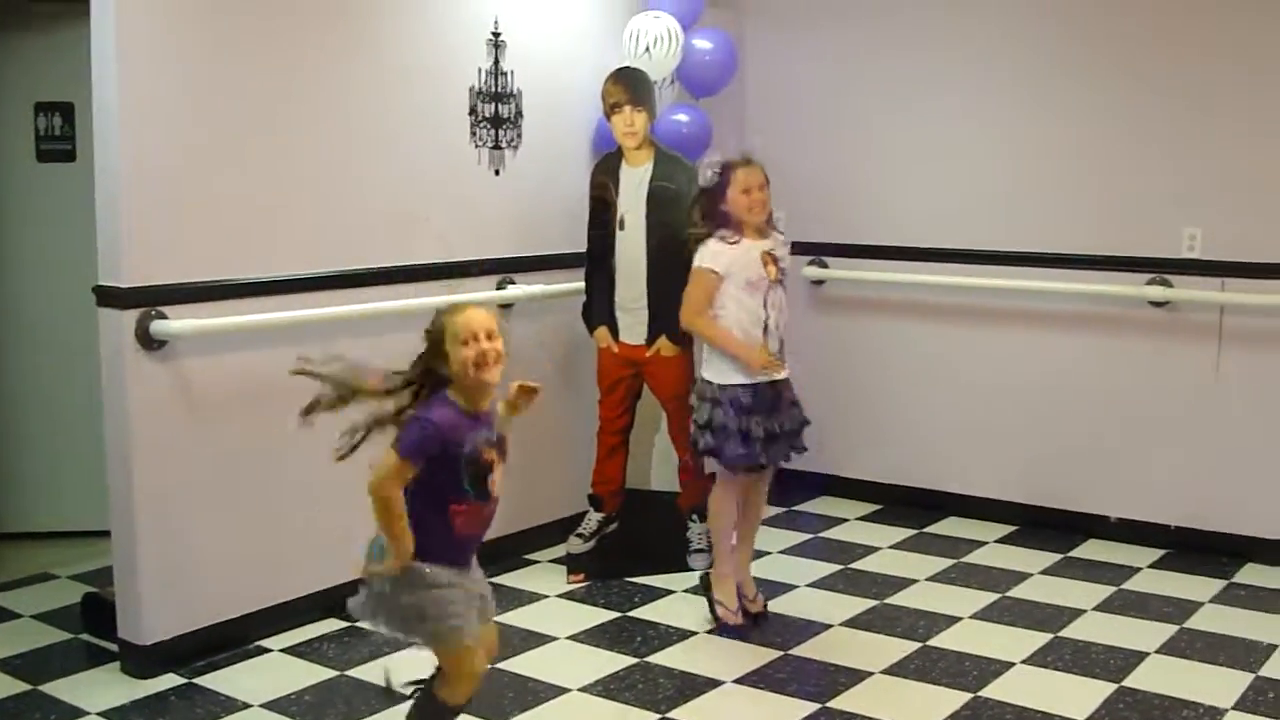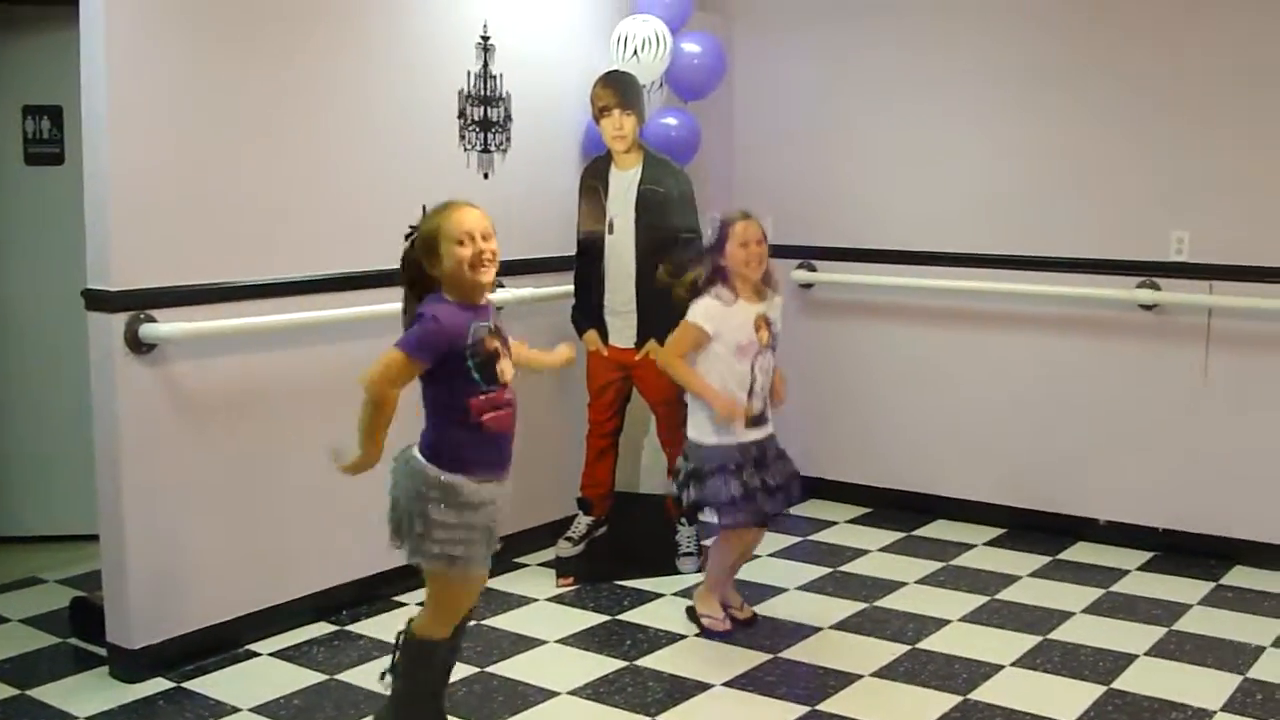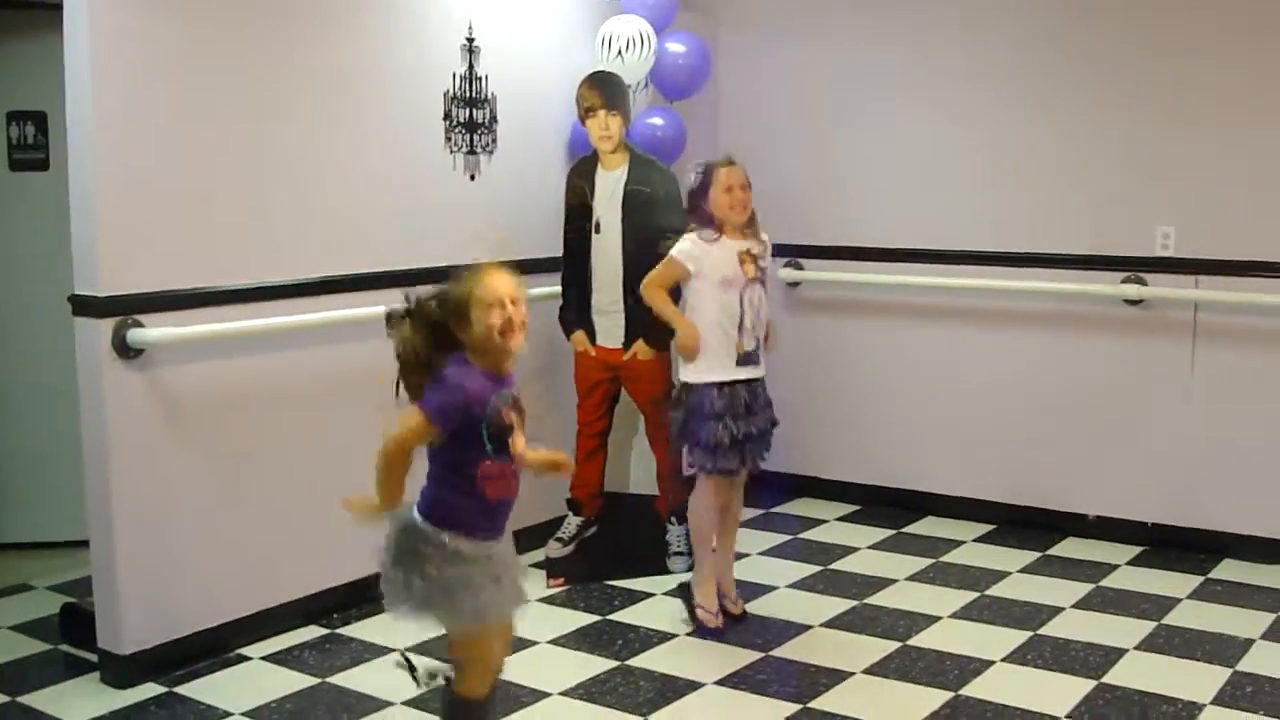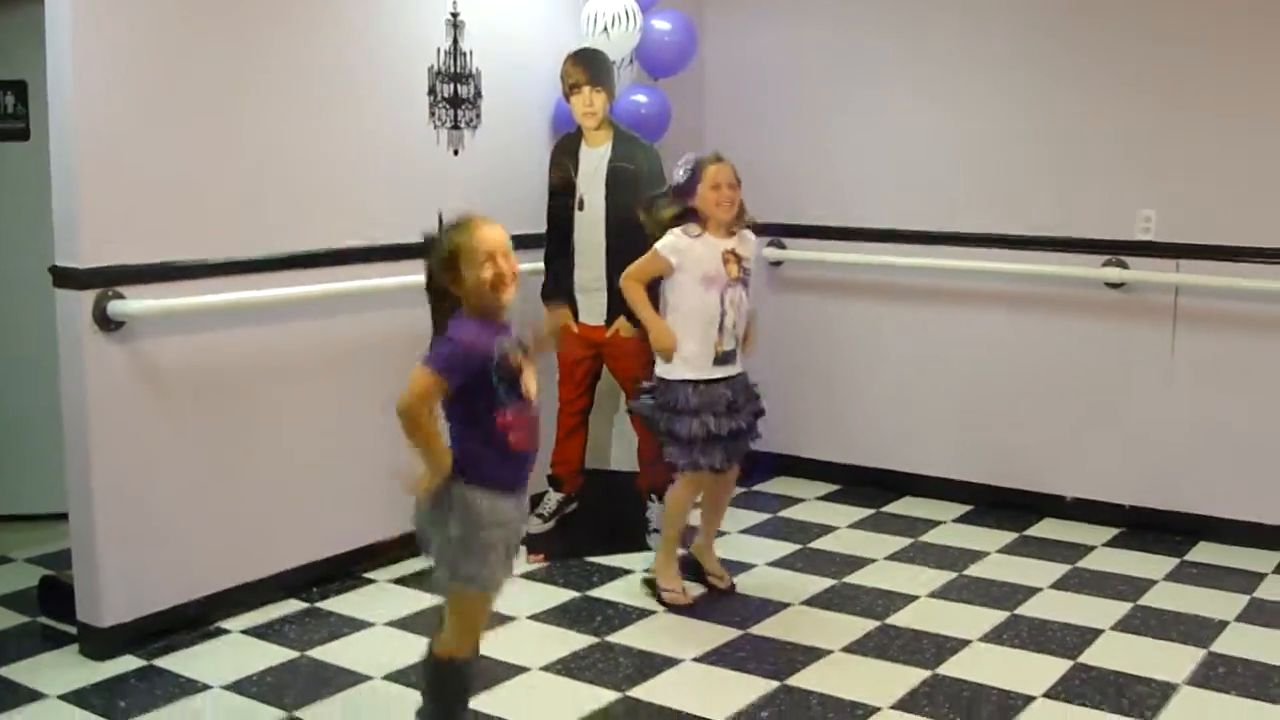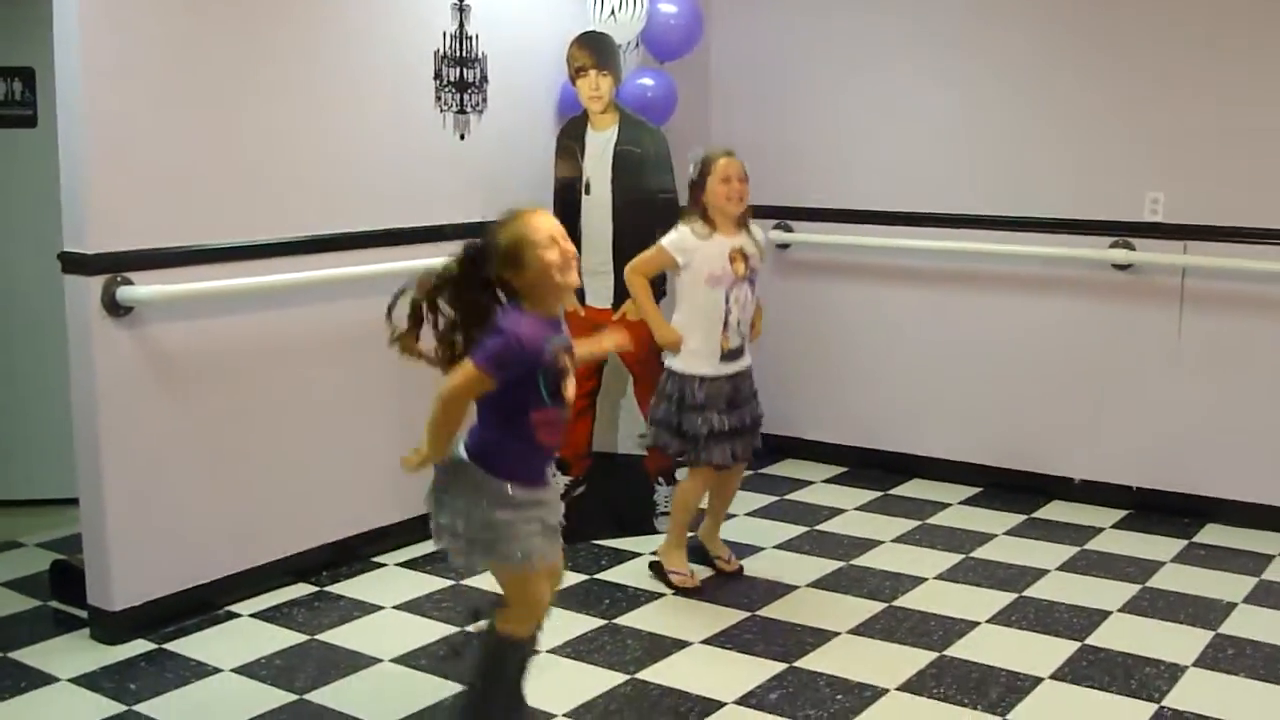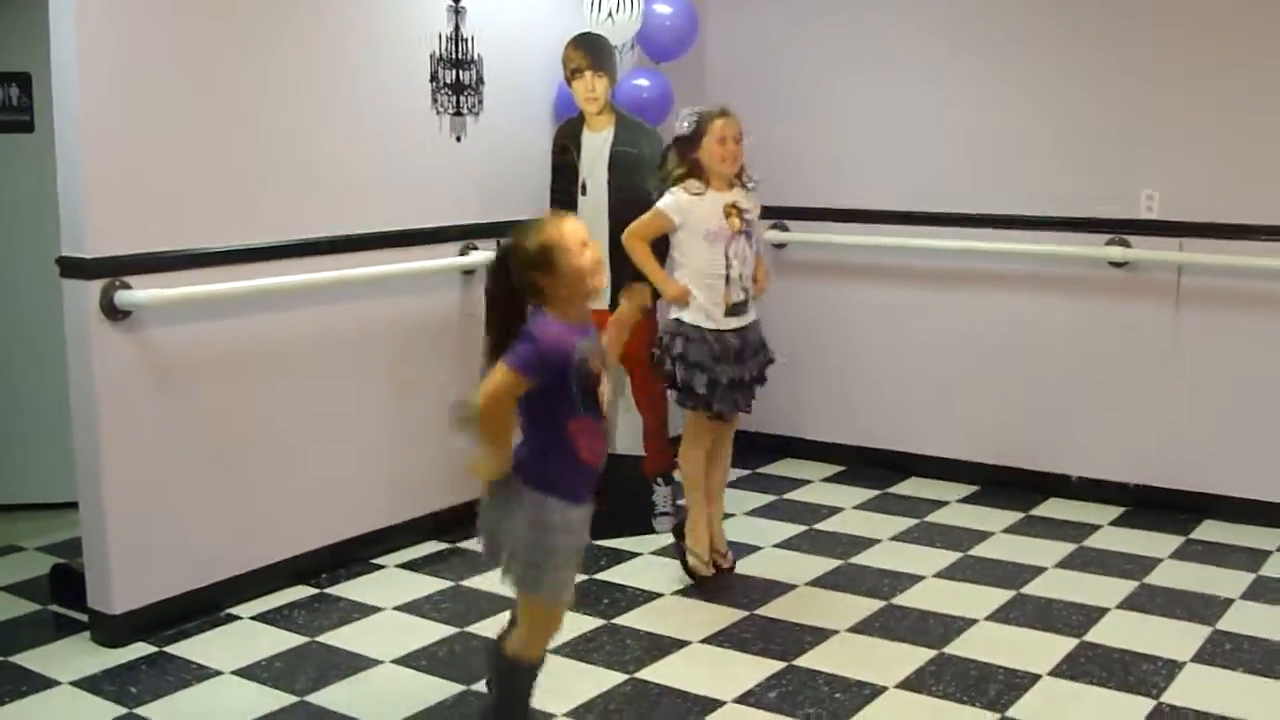
dt=0.2s
person 1, frame 1
left shoulder: (680, 176)
right shoulder: (603, 174)
left elbow: (697, 257)
right elbow: (595, 252)
left wrist: (677, 329)
right wrist: (595, 319)
left hip: (665, 333)
right hip: (614, 331)
left knee: (684, 430)
right knee: (611, 425)
left ankle: (695, 517)
right ankle: (603, 509)
person 1, frame 2
left shoulder: (670, 180)
right shoulder: (593, 177)
left elbow: (687, 262)
right elbow: (585, 255)
left wrist: (669, 334)
right wrist: (584, 323)
left hip: (655, 336)
right hip: (604, 335)
left knee: (673, 433)
right knee: (601, 429)
left ankle: (684, 521)
right ankle: (592, 513)
person 1, frame 3
left shoulder: (656, 179)
right shoulder: (579, 178)
right elbow: (572, 256)
left wrist: (655, 333)
right wrist: (571, 323)
left hip: (642, 337)
right hip: (591, 336)
left knee: (661, 432)
right knee: (590, 429)
left ankle: (675, 520)
right ankle: (582, 514)
person 1, frame 4
left shoulder: (640, 156)
right shoulder: (564, 153)
left elbow: (655, 237)
right elbow: (555, 232)
left wrist: (637, 310)
right wrist: (553, 299)
left hip: (624, 313)
right hip: (572, 312)
right knee: (570, 406)
left ankle: (654, 496)
right ankle: (562, 490)
person 1, frame 5
left shoulder: (646, 139)
right shoulder: (570, 137)
left elbow: (664, 220)
right elbow: (562, 215)
left wrist: (645, 291)
left hip: (631, 296)
right hip: (581, 295)
left knee: (649, 392)
right knee: (578, 391)
left ankle: (662, 480)
right ankle: (572, 473)
person 1, frame 6
left shoulder: (642, 139)
right shoulder: (565, 138)
right elbow: (558, 213)
left wrist: (642, 286)
left hip: (628, 292)
left knee: (648, 391)
left ankle: (660, 480)
person 2, frame 1
left shoulder: (482, 409)
right shoulder: (438, 420)
right elbow: (384, 482)
left wrist: (509, 409)
right wrist: (401, 551)
left hip: (455, 560)
right hip: (422, 567)
left knee: (485, 650)
right knee: (468, 670)
person 2, frame 2
left shoulder: (481, 309)
right shoulder: (440, 319)
right elbow: (380, 383)
left wrist: (548, 359)
right wrist: (370, 453)
left hip: (481, 483)
right hip: (448, 486)
left knee: (461, 604)
right knee: (446, 610)
person 2, frame 3
left shoulder: (501, 374)
right shoulder: (461, 383)
right elbow: (398, 443)
left wrist: (536, 458)
right wrist: (386, 503)
left hip: (483, 539)
right hip: (447, 542)
left knee: (497, 647)
right knee: (484, 661)
person 2, frame 4
left shoulder: (494, 324)
right shoulder: (465, 337)
right elbow: (411, 403)
right wrist: (440, 464)
left hip: (503, 492)
right hip: (473, 498)
left knee: (471, 620)
right knee: (464, 627)
person 2, frame 5
left shoulder: (549, 319)
right shoulder: (517, 333)
right elbow: (455, 391)
left wrist: (595, 347)
right wrist: (435, 452)
left hip: (526, 481)
right hip: (493, 485)
left knee: (548, 580)
right knee: (530, 601)
person 2, frame 6
left shoulder: (575, 326)
right shoulder: (544, 338)
right elbow: (487, 401)
left wrist: (624, 320)
right wrist: (498, 459)
left hip: (565, 495)
right hip: (539, 500)
left knee: (540, 612)
right knee: (541, 622)
person 3, frame 1
left shoulder: (775, 243)
right shoulder: (717, 252)
right elbow: (691, 315)
left wrist: (777, 350)
right wrist: (742, 351)
left hip: (772, 382)
right hip: (730, 384)
left knee: (761, 477)
right knee: (734, 477)
left ankle: (742, 571)
right ankle: (721, 574)
person 3, frame 2
left shoulder: (771, 300)
right shoulder: (712, 306)
right elbow: (671, 355)
left wrist: (778, 381)
right wrist: (711, 395)
left hip: (758, 434)
right hip: (718, 438)
left knee: (757, 521)
right knee: (739, 524)
left ankle: (726, 589)
right ankle: (706, 598)
person 3, frame 3
left shoulder: (759, 244)
right shoulder: (696, 247)
right elbow: (650, 287)
left wrist: (766, 325)
right wrist: (682, 325)
left hip: (749, 377)
right hip: (708, 380)
left knee: (738, 475)
right knee: (713, 477)
left ankle: (721, 570)
right ankle: (704, 578)
person 3, frame 4
left shoulder: (745, 243)
right shoulder: (681, 244)
right elbow: (630, 280)
left wrist: (747, 324)
right wrist: (657, 327)
left hip: (730, 376)
right hip: (685, 378)
left knee: (728, 471)
right knee: (693, 473)
left ankle: (703, 549)
right ankle: (665, 560)
person 3, frame 5
left shoulder: (752, 237)
right shoulder: (687, 238)
right elbow: (635, 273)
left wrist: (755, 314)
right wrist: (658, 324)
left hip: (735, 369)
right hip: (692, 370)
left knee: (733, 465)
right knee: (705, 467)
left ankle: (709, 538)
right ankle: (672, 551)
person 3, frame 6
left shoulder: (746, 198)
right shoulder: (682, 200)
right elbow: (633, 237)
left wrist: (758, 268)
right wrist: (664, 282)
left hip: (740, 328)
right hip: (695, 329)
left knee: (725, 427)
right knee: (699, 427)
left ankle: (712, 525)
right ankle: (696, 527)
